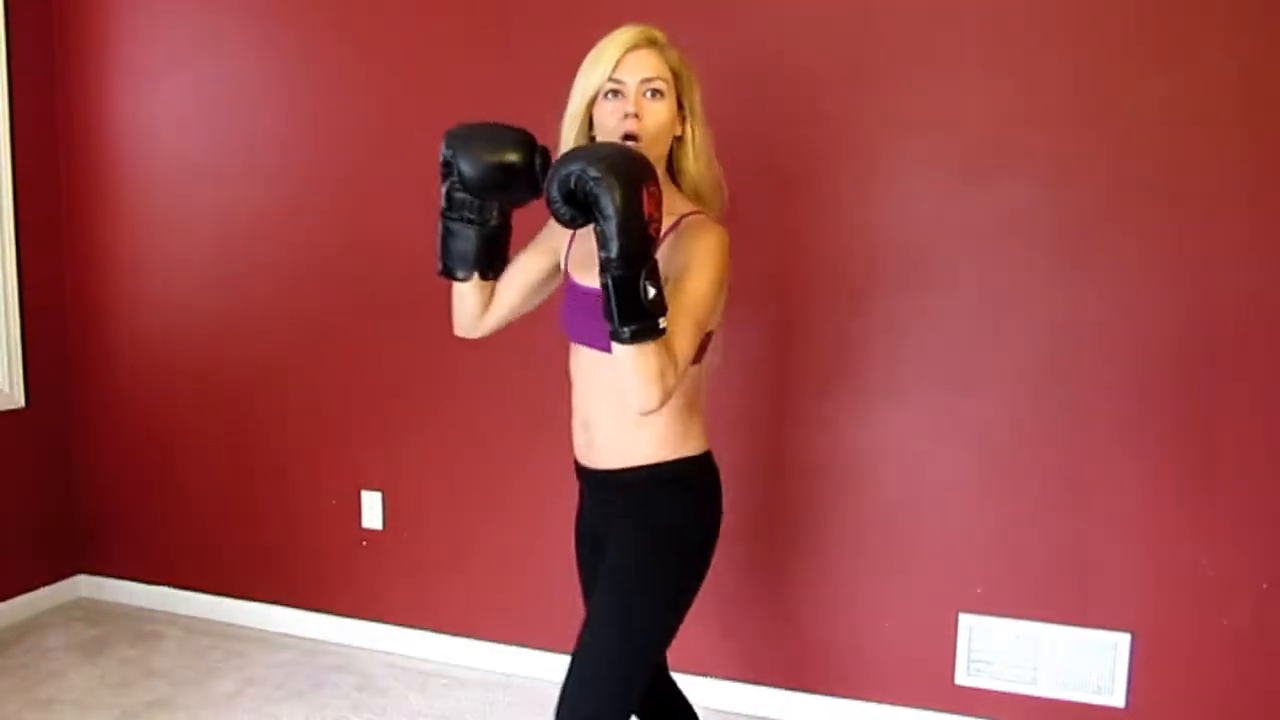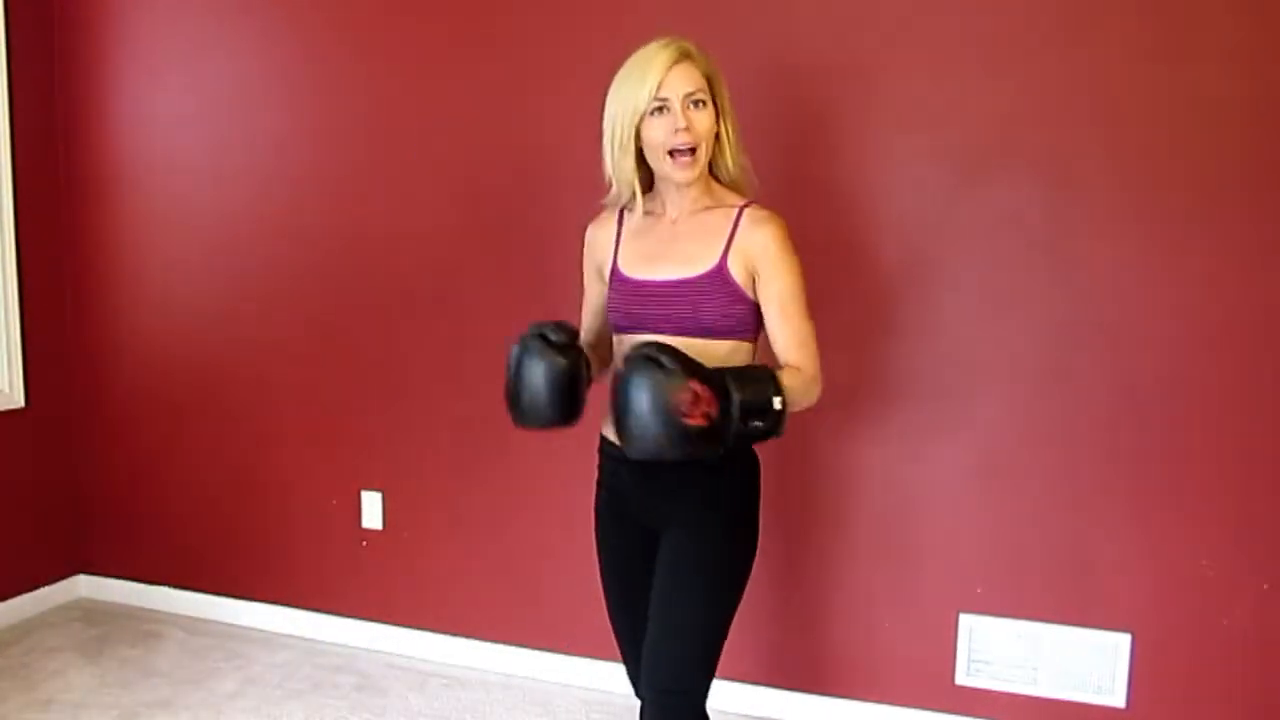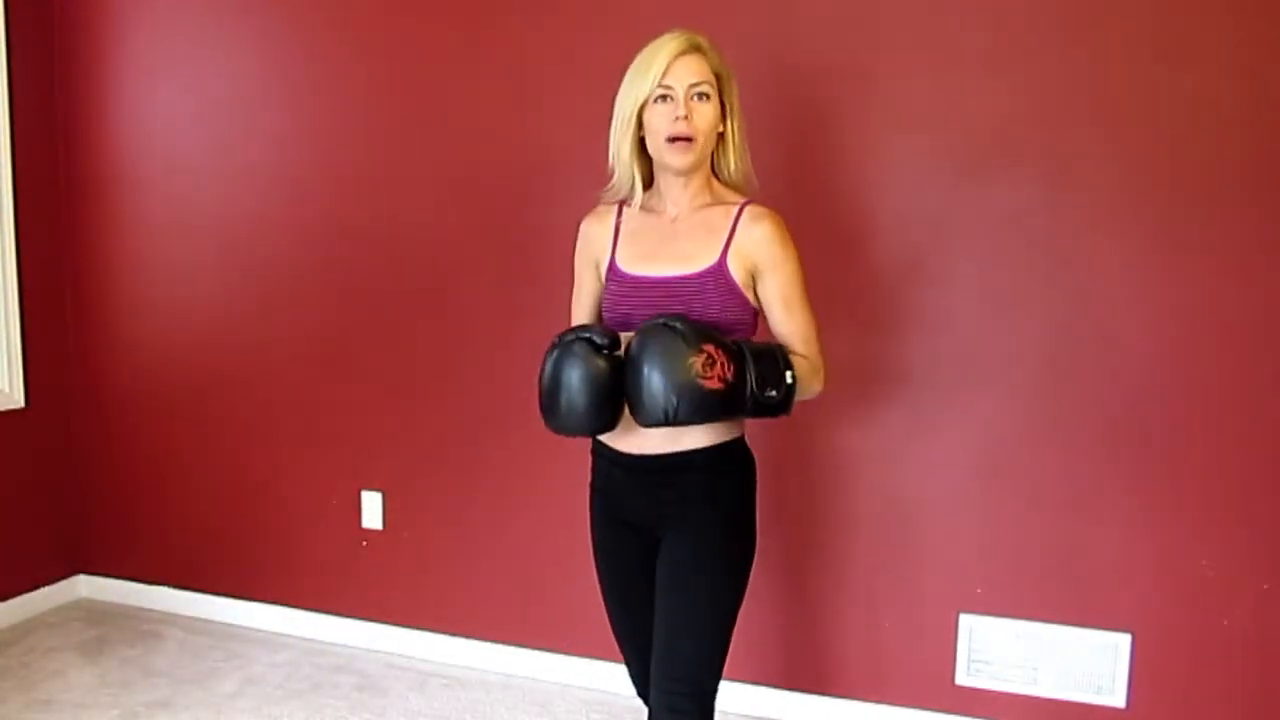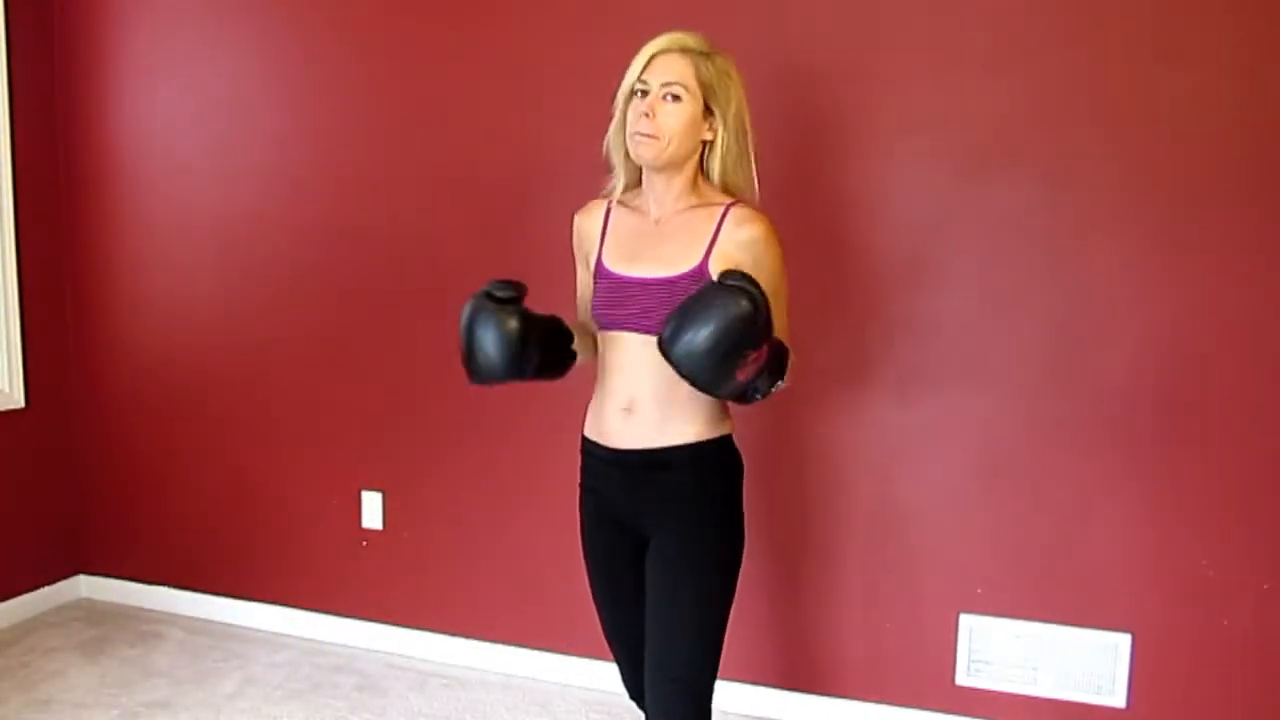
dt=0.5s
person 1, frame 1
left shoulder: (698, 238)
right shoulder: (573, 225)
left elbow: (649, 389)
right elbow: (472, 319)
left wrist: (627, 255)
right wrist: (474, 208)
left hip: (668, 499)
right hip: (600, 494)
person 1, frame 2
left shoulder: (756, 231)
right shoulder: (608, 231)
left elbow: (803, 379)
left wrist: (717, 397)
right wrist: (560, 363)
left hip: (712, 487)
right hip: (624, 481)
person 1, frame 3
left shoulder: (755, 231)
right shoulder: (602, 227)
left elbow: (809, 370)
left wrist: (730, 373)
right wrist: (580, 369)
left hip: (709, 485)
right hip: (616, 482)
person 1, frame 4
left shoulder: (742, 230)
right shoulder: (596, 221)
left elbow: (771, 372)
left wrist: (750, 357)
right wrist: (527, 337)
left hip: (694, 483)
right hip: (606, 479)
